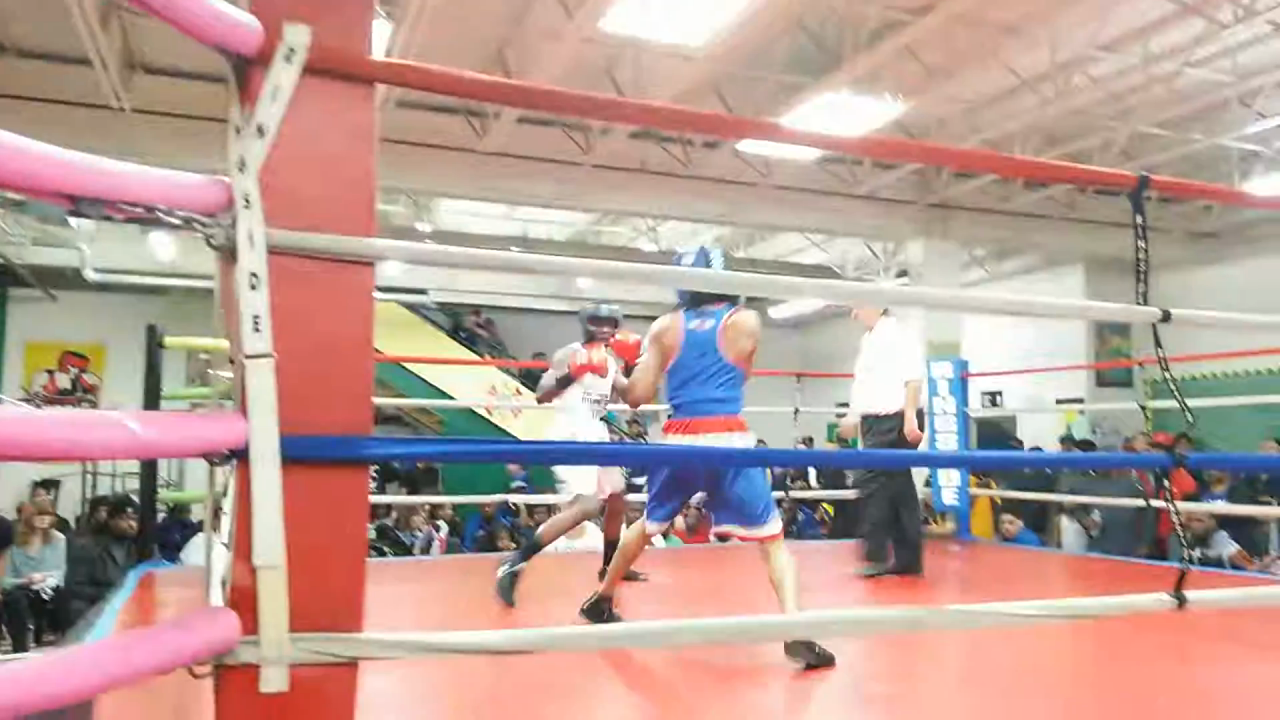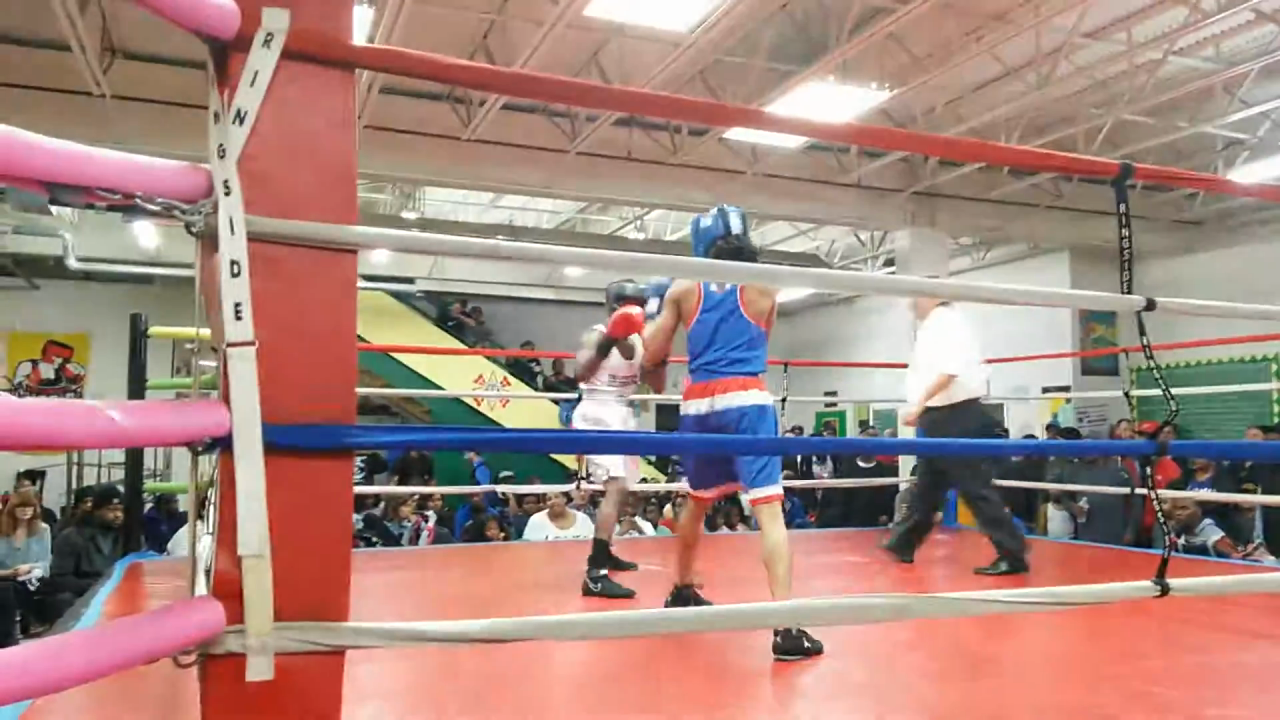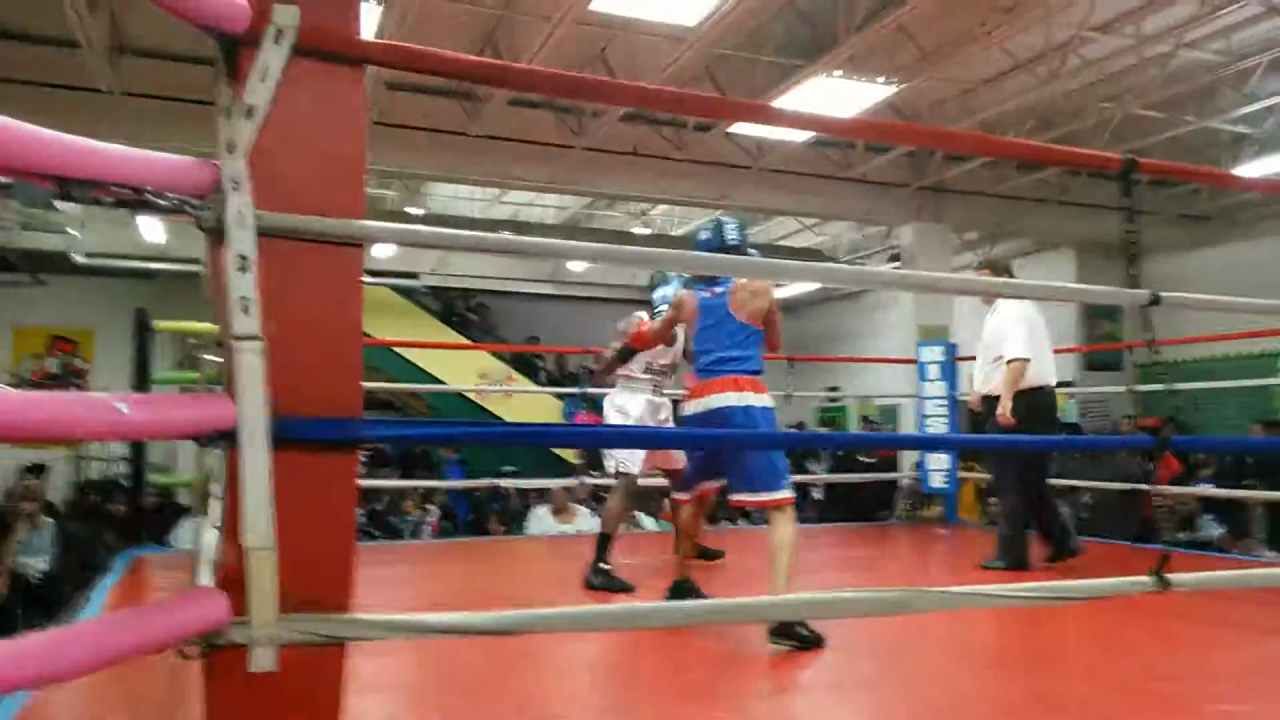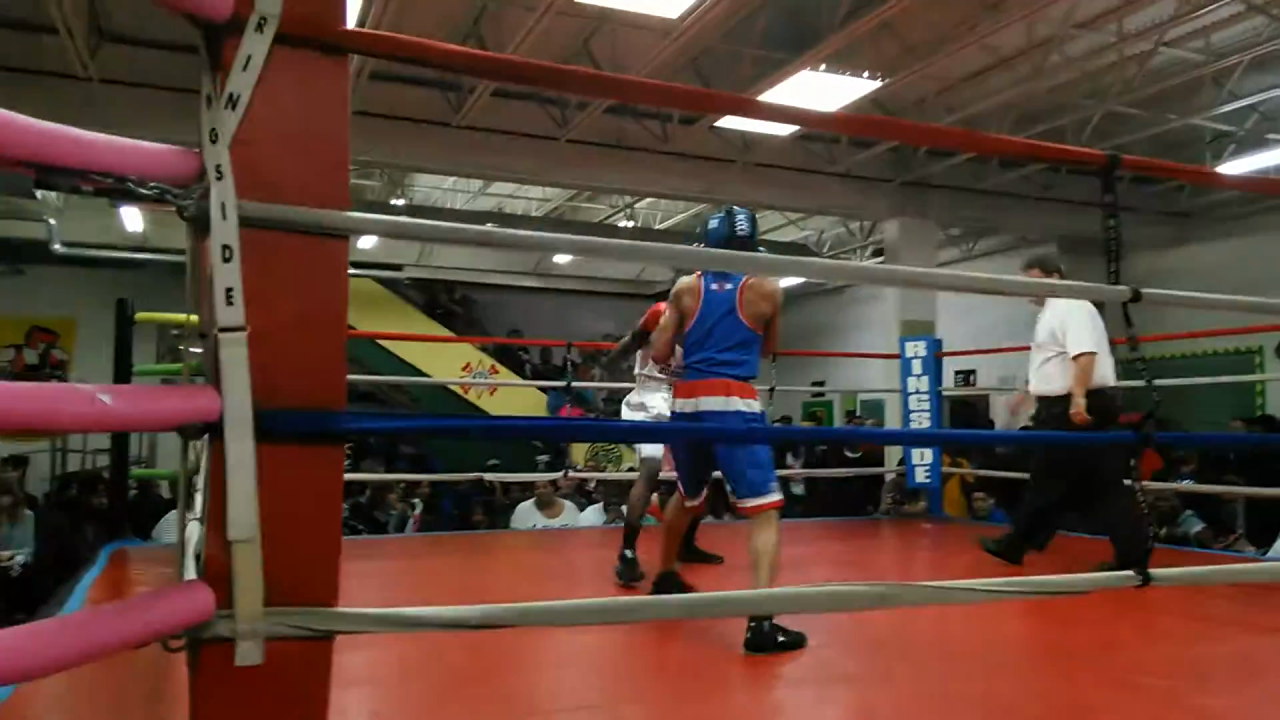
dt=0.3s
person 1, frame 1
left shoulder: (665, 327)
right shoulder: (746, 322)
left elbow: (639, 394)
left wrist: (636, 366)
left hip: (678, 438)
right hip: (728, 438)
left knee: (649, 523)
right knee: (769, 537)
left ankle: (601, 599)
right ankle: (795, 633)
person 1, frame 2
left shoulder: (682, 290)
right shoulder: (763, 285)
left elbow: (653, 354)
left wrist: (654, 312)
left hip: (698, 402)
right hip: (746, 399)
left knee: (699, 498)
right knee: (769, 509)
left ankle: (681, 589)
right ankle: (785, 627)
person 1, frame 3
left shoulder: (686, 297)
right shoulder: (758, 288)
left elbow: (646, 340)
right elbow: (775, 343)
left wrist: (660, 319)
left hip: (699, 403)
right hip: (744, 401)
left knee: (699, 495)
right knee: (779, 508)
left ankle: (681, 584)
person 1, frame 4
left shoulder: (686, 287)
right shoulder: (766, 289)
left elbow: (660, 354)
left hip: (687, 402)
right hip: (733, 403)
left knee: (689, 498)
right knee: (765, 512)
left ankle: (666, 577)
right ankle: (760, 622)
person 2, frame 1
left shoulder: (611, 361)
right shoulder: (570, 355)
right elbow: (543, 394)
left wrist: (632, 367)
right wrist: (572, 375)
left hip: (595, 434)
right hip: (571, 435)
left knee: (617, 502)
right knee: (584, 508)
left ankle: (610, 566)
right ankle: (514, 565)
person 2, frame 2
left shoulder: (639, 341)
right shoulder: (596, 337)
right elbow: (580, 373)
right wrist: (609, 342)
left hip: (623, 418)
right hip: (597, 418)
left knee: (621, 489)
right knee: (617, 488)
left ankle: (605, 554)
right ankle: (595, 575)
person 2, frame 3
left shoulder: (681, 331)
right shoulder: (635, 323)
right elbow: (603, 370)
left hip: (660, 409)
right hip: (628, 408)
left knee: (684, 475)
right knee: (627, 483)
right ankle: (598, 568)
person 2, frame 4
right shoulder: (656, 326)
right elbow: (613, 359)
right wrist: (638, 333)
right hip: (648, 405)
right knee: (650, 468)
left ankle: (686, 545)
right ankle: (627, 552)
person 3, frame 1
left shoulder: (894, 336)
right shoulder: (872, 339)
left elbow: (913, 377)
left wrist: (911, 419)
right wrist: (854, 416)
left hip: (892, 423)
right hip: (877, 424)
left knee: (874, 486)
right knee: (899, 491)
left ankle: (878, 556)
right ankle: (908, 559)
person 3, frame 2
left shoulder: (946, 324)
right shoulder: (934, 325)
left elbow: (947, 371)
left wrist: (918, 404)
left hip: (952, 414)
right hip: (941, 414)
left knee: (973, 483)
right knee: (928, 483)
left ankle: (1012, 552)
right ankle: (903, 543)
person 3, frame 3
left shoulder: (1013, 310)
right shoulder: (1004, 310)
left elbow: (1019, 358)
left wrist: (1005, 400)
right wrist: (981, 390)
left hip: (1021, 404)
right hip: (1029, 401)
left knee: (1012, 480)
right knee: (1028, 479)
left ankle: (1012, 553)
right ankle: (1060, 542)
person 3, frame 4
left shoulder: (1069, 307)
right shoulder: (1056, 310)
left elbow: (1085, 353)
left wrist: (1079, 398)
right wrist: (1034, 394)
left hip: (1073, 407)
right hip: (1075, 406)
left knee: (1049, 481)
right knee: (1103, 484)
left ankle: (1014, 545)
right ankle: (1133, 553)
